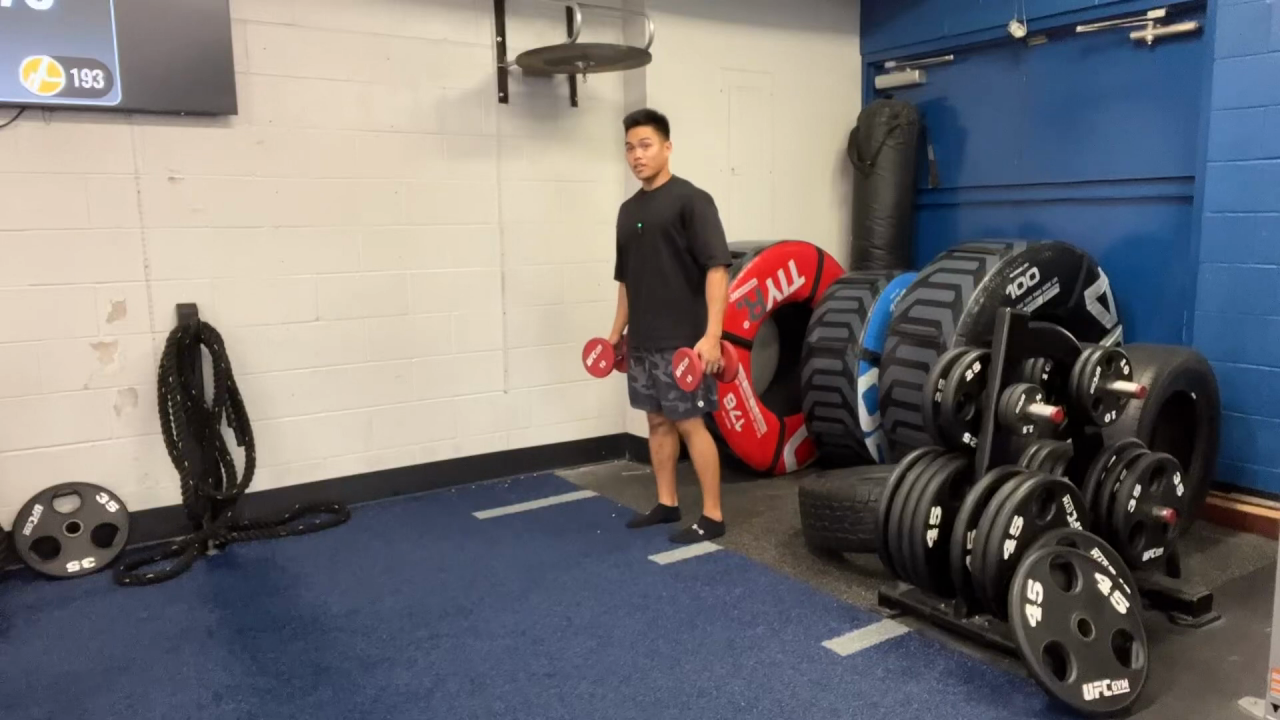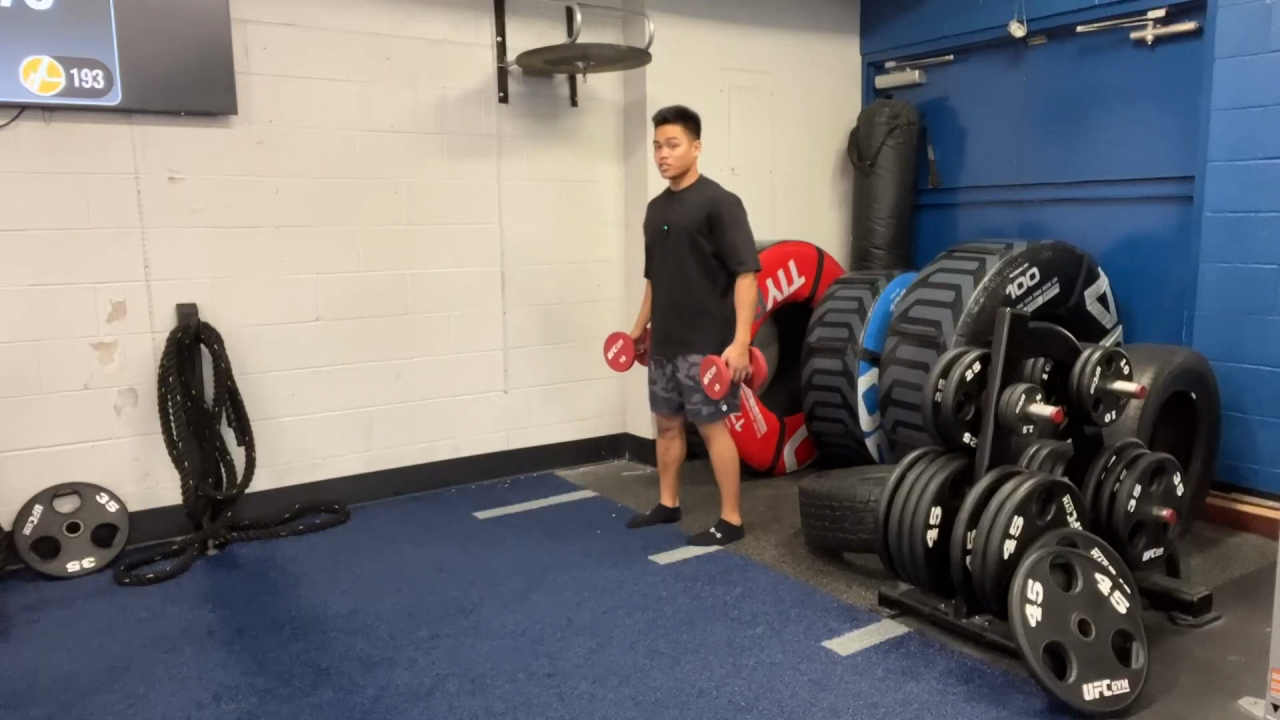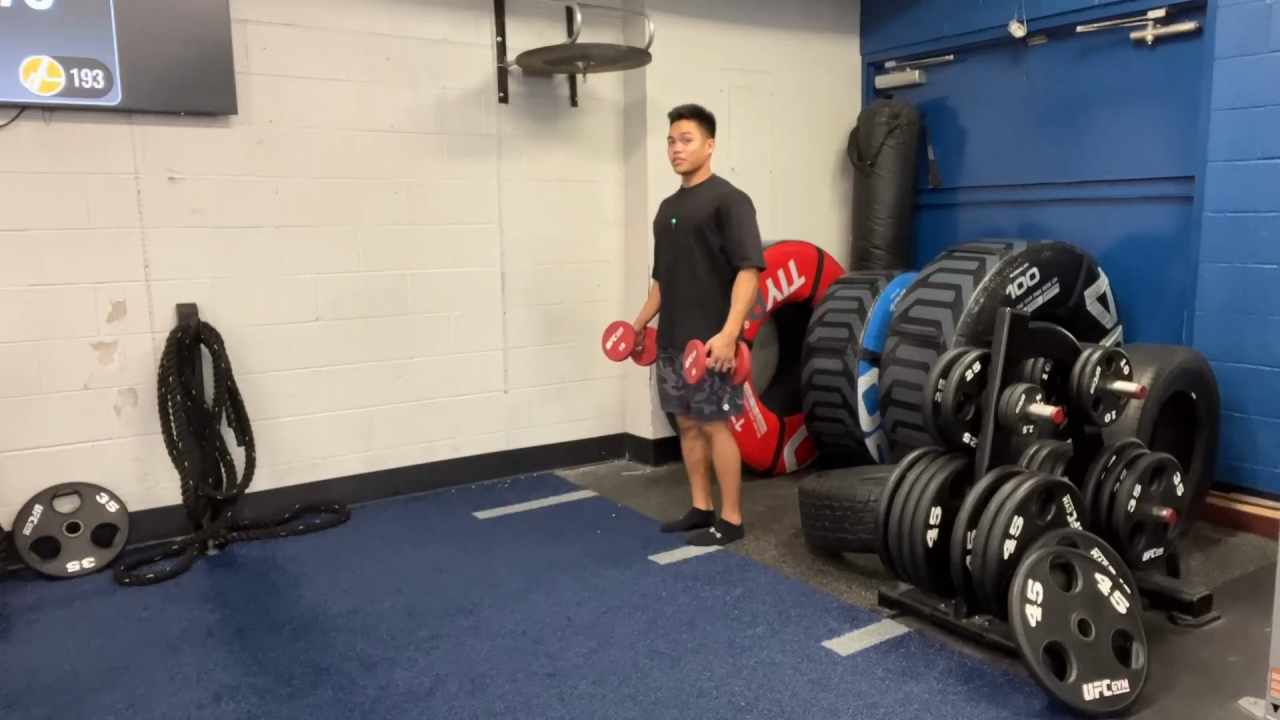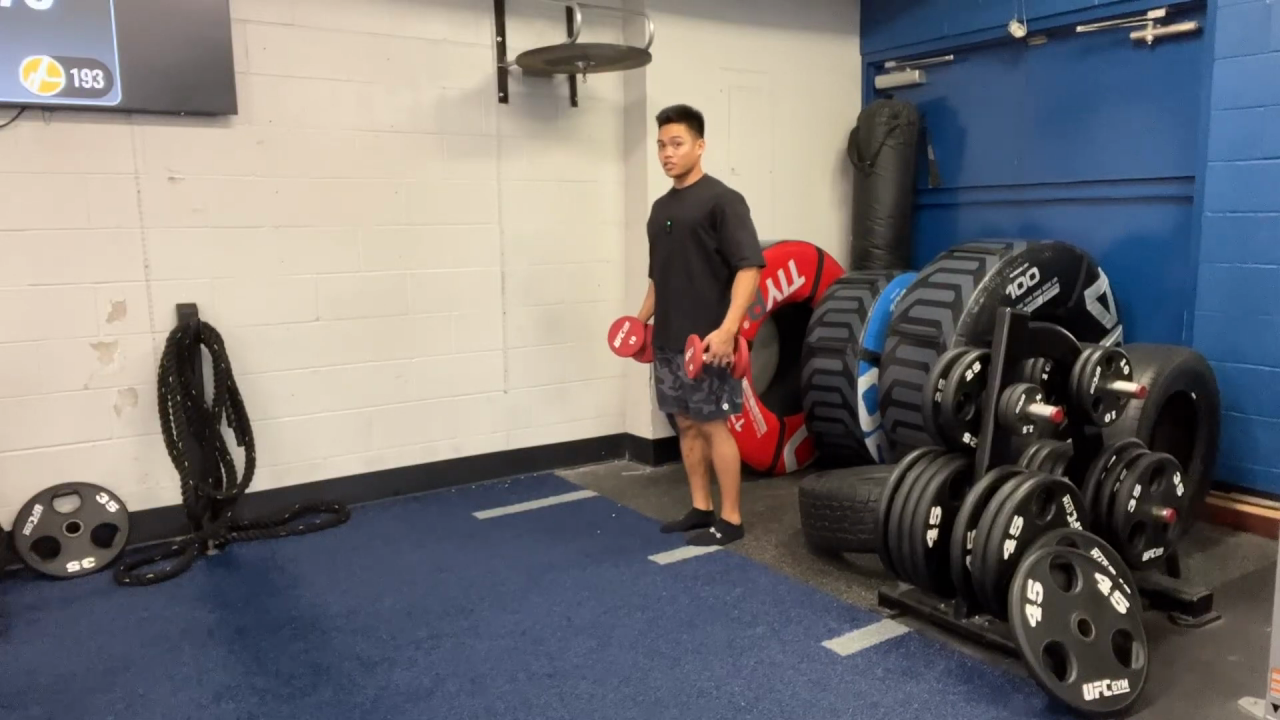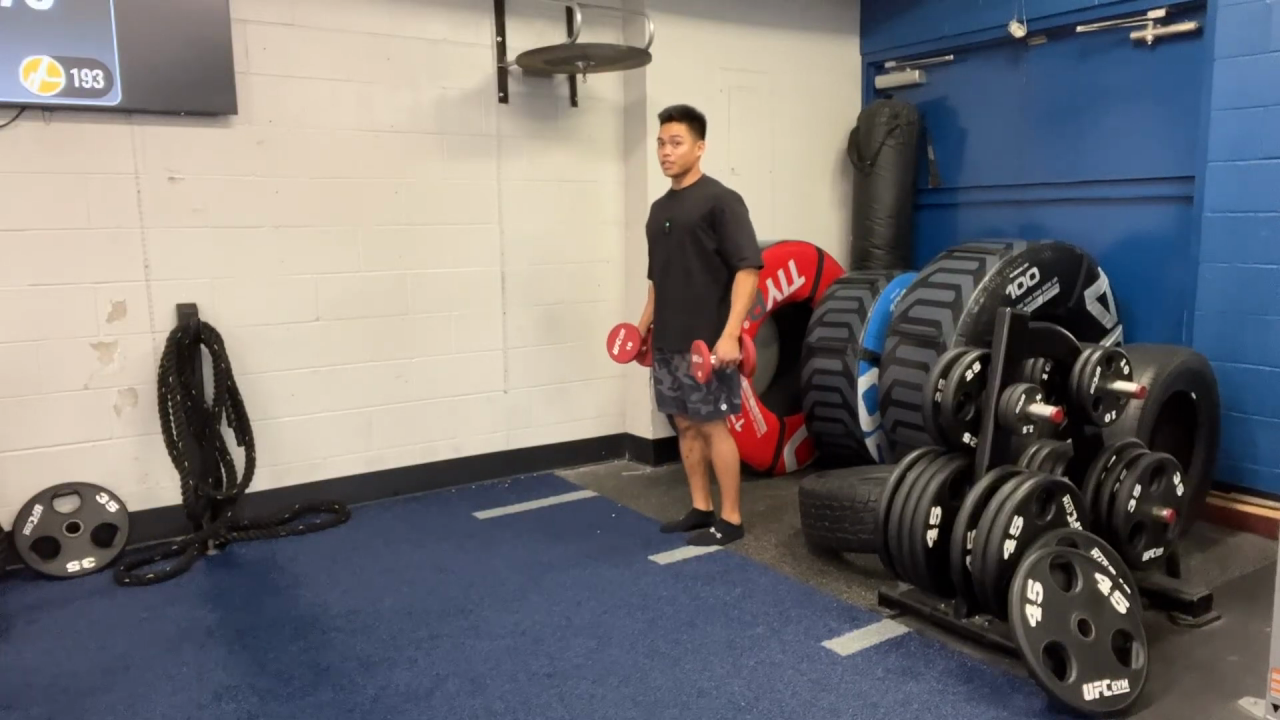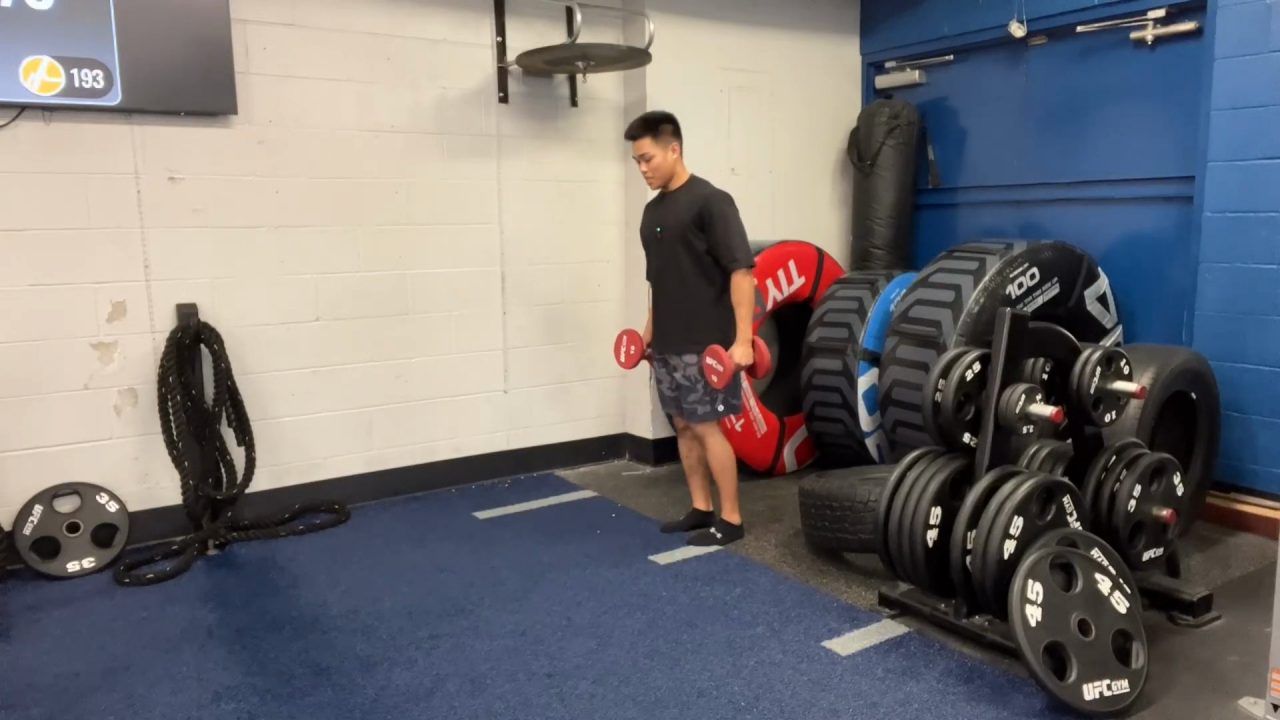
dt=0.7s
person 1, frame 1
left shoulder: (691, 200)
right shoulder: (629, 209)
left elbow: (716, 268)
left wrist: (712, 335)
right wrist: (617, 331)
left hip: (682, 340)
right hip: (643, 341)
left knee: (690, 424)
right knee: (658, 421)
left ankle: (712, 516)
right ankle: (666, 504)
person 1, frame 2
left shoulder: (718, 203)
right shoulder: (656, 208)
left elbow: (746, 273)
left wrist: (740, 341)
right wrist: (640, 326)
left hip: (706, 345)
right hip: (664, 343)
left knee: (711, 426)
right knee: (666, 423)
left ankle: (731, 520)
right ankle: (668, 503)
person 1, frame 3
left shoulder: (728, 200)
right shoulder: (668, 206)
left elbow: (749, 269)
left wrist: (728, 332)
right wrist: (641, 322)
left hip: (709, 341)
right hip: (672, 340)
left knee: (714, 425)
right knee: (687, 424)
left ankle: (731, 520)
right ankle: (701, 508)
person 1, frame 4
left shoulder: (722, 200)
right shoulder: (662, 207)
left elbow: (749, 266)
left wrist: (727, 328)
right wrist: (641, 320)
left hip: (706, 340)
right hip: (668, 339)
left knee: (714, 425)
right knee: (686, 424)
left ankle: (731, 519)
right ankle: (700, 509)
person 1, frame 5
left shoulder: (720, 201)
right shoulder: (660, 207)
left elbow: (748, 268)
left wrist: (731, 334)
right wrist: (644, 324)
left hip: (706, 343)
right hip: (668, 342)
left knee: (713, 426)
right knee: (685, 425)
left ankle: (731, 520)
right ankle: (700, 509)
person 1, frame 6
left shoulder: (710, 201)
right shoulder: (653, 209)
left elbow: (741, 270)
left wrist: (743, 338)
right wrist: (649, 329)
left hip: (705, 343)
right hip: (668, 343)
left knee: (706, 428)
right knee: (683, 425)
left ankle: (731, 519)
right ankle: (701, 510)
